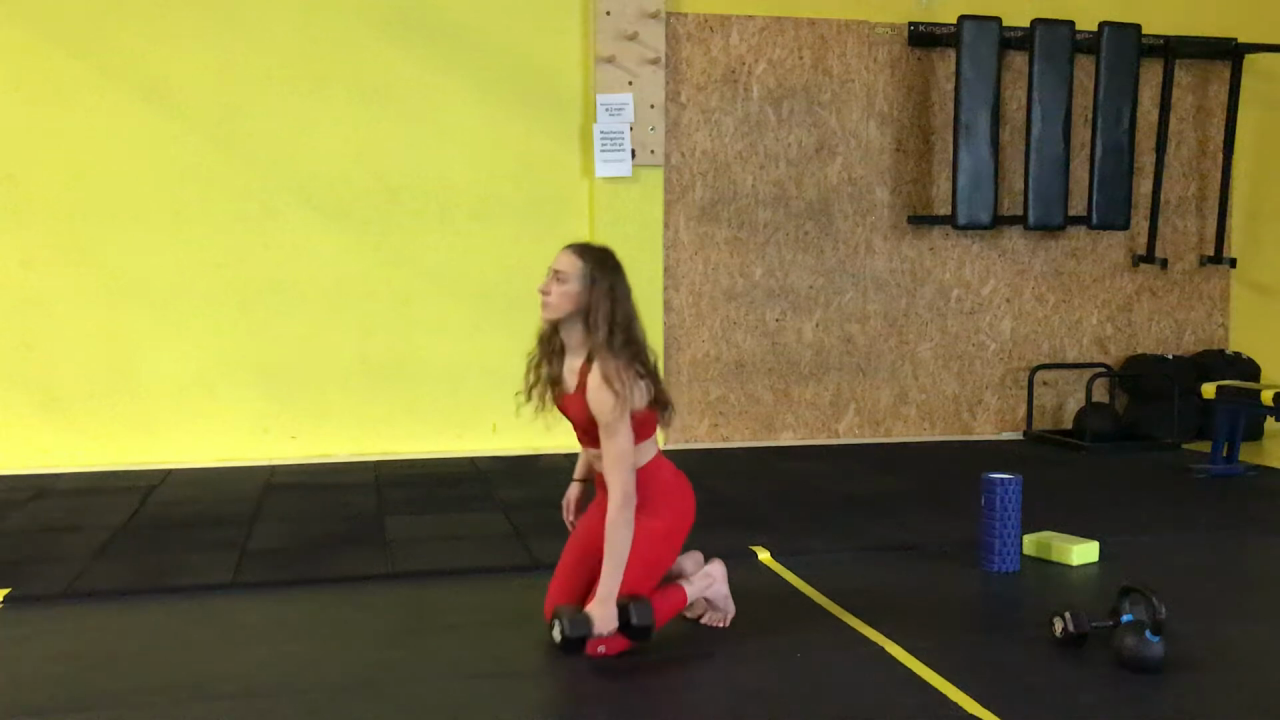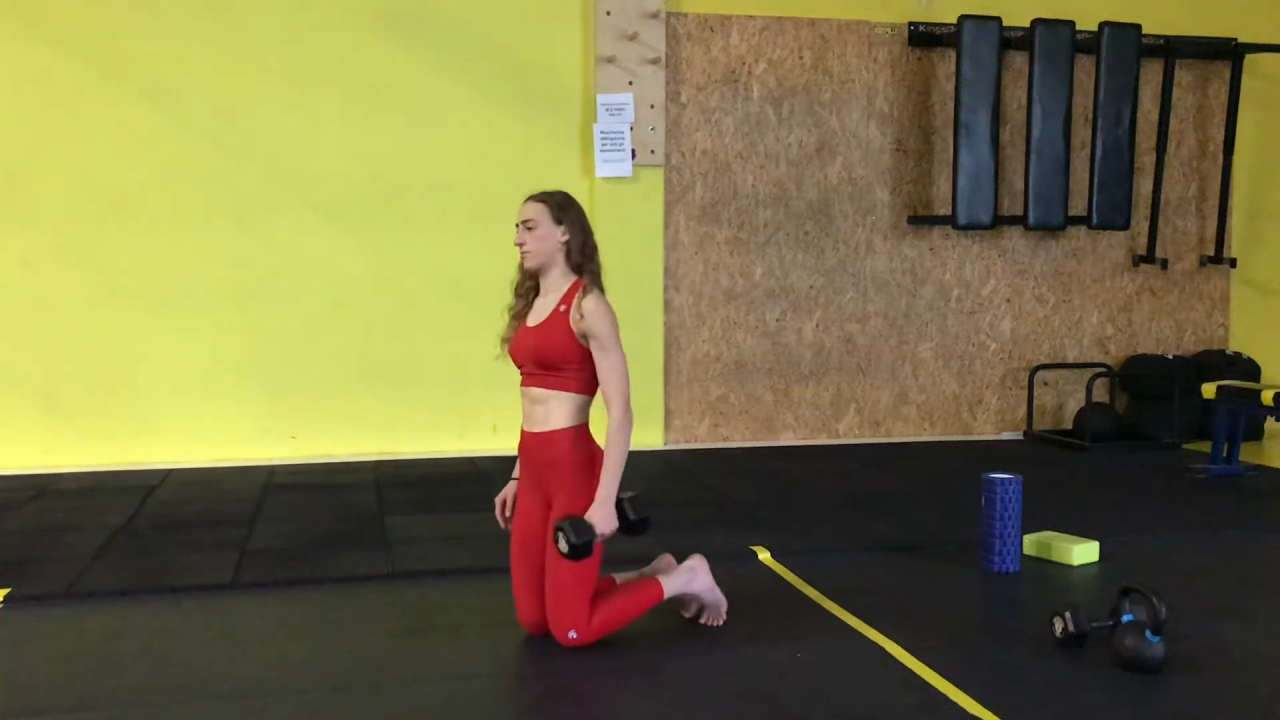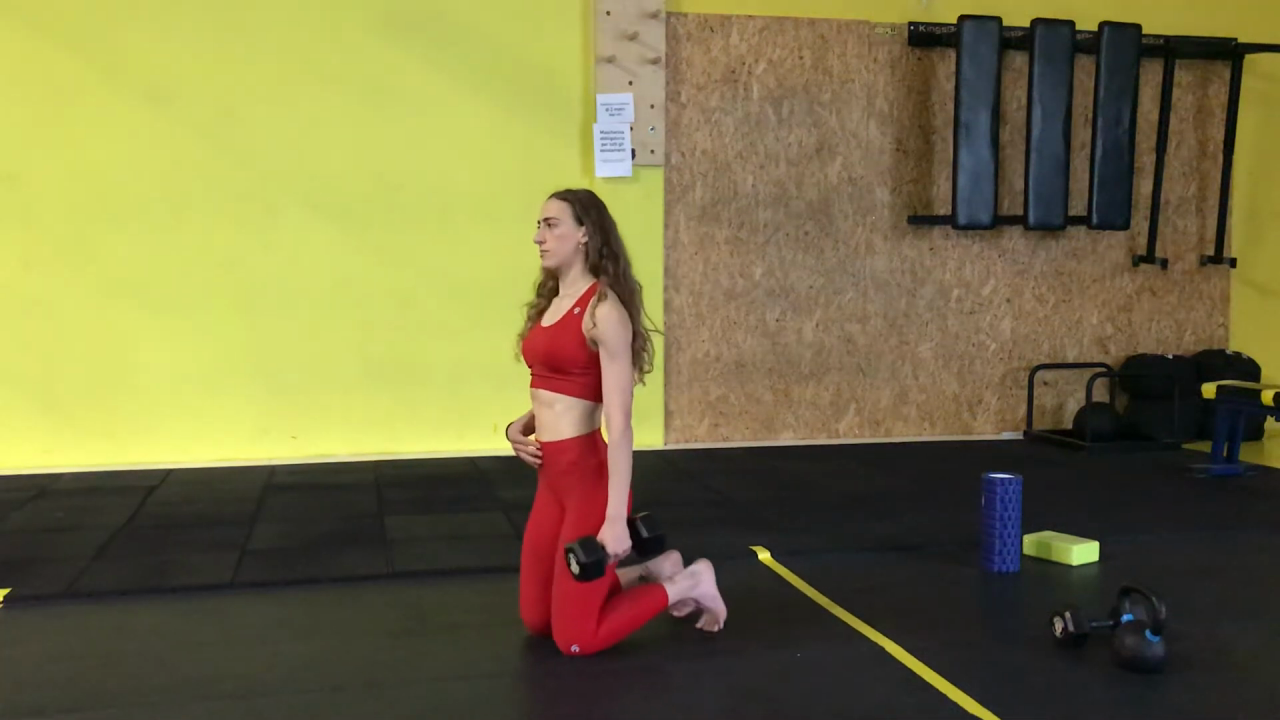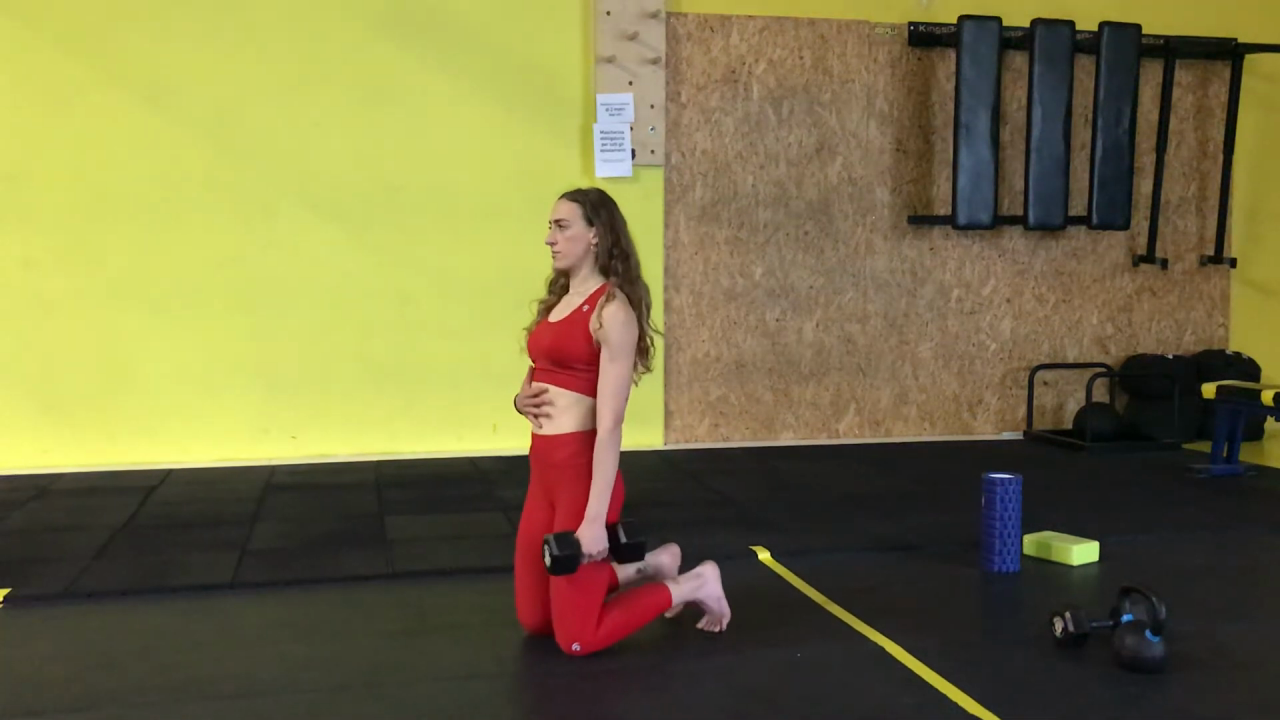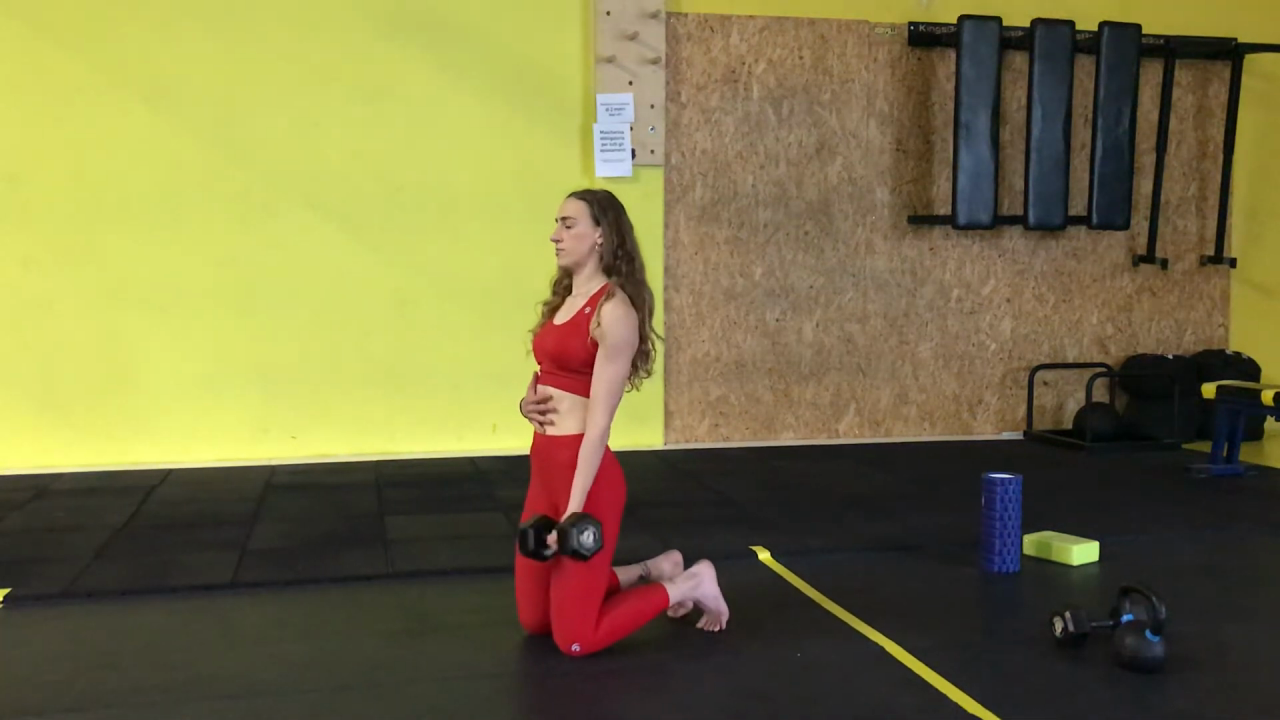
dt=1s
person 1, frame 1
left shoulder: (606, 376)
right shoulder: (565, 349)
left elbow: (623, 498)
left wrist: (607, 599)
right wrist: (579, 480)
left hip: (659, 504)
right hip: (611, 492)
left knee: (600, 637)
right knee: (558, 615)
left ankle: (702, 582)
right ankle: (674, 567)
person 1, frame 2
left shoulder: (586, 305)
right shoulder: (530, 304)
left elbow: (620, 412)
left wrist: (606, 501)
right wrist: (517, 477)
left hip: (575, 468)
right hip: (536, 471)
left knee: (570, 628)
right knee: (532, 619)
left ankle: (684, 579)
right ankle: (652, 574)
person 1, frame 3
left shoulder: (604, 309)
right shoulder: (550, 302)
left elbow: (619, 424)
left wrist: (616, 518)
right wrist: (520, 424)
left hip: (589, 476)
right hip: (552, 477)
left knee: (575, 638)
right knee: (537, 621)
left ankle: (688, 583)
right ankle: (651, 571)
person 1, frame 4
left shoulder: (612, 309)
right shoulder: (559, 300)
left elbow: (610, 423)
left wrist: (595, 517)
right wrist: (522, 398)
left hip: (583, 471)
right hip: (543, 468)
left knee: (576, 637)
right knee: (534, 620)
left ankle: (693, 584)
right ankle: (650, 566)
person 1, frame 5
left shoulder: (614, 309)
right shoulder: (564, 300)
left elbow: (599, 423)
left wrist: (573, 513)
right wrist: (529, 403)
left hip: (585, 473)
right hip: (545, 467)
left knee: (574, 637)
right knee: (534, 620)
left ankle: (689, 584)
right ankle: (655, 570)
